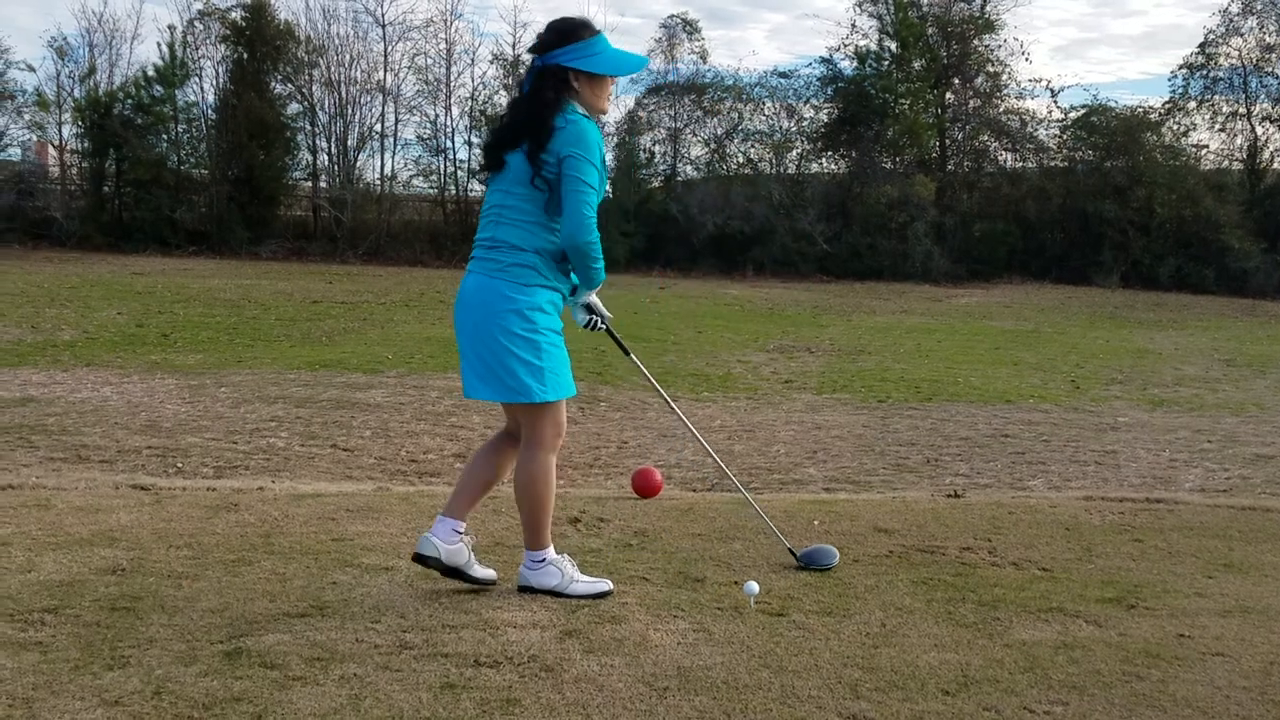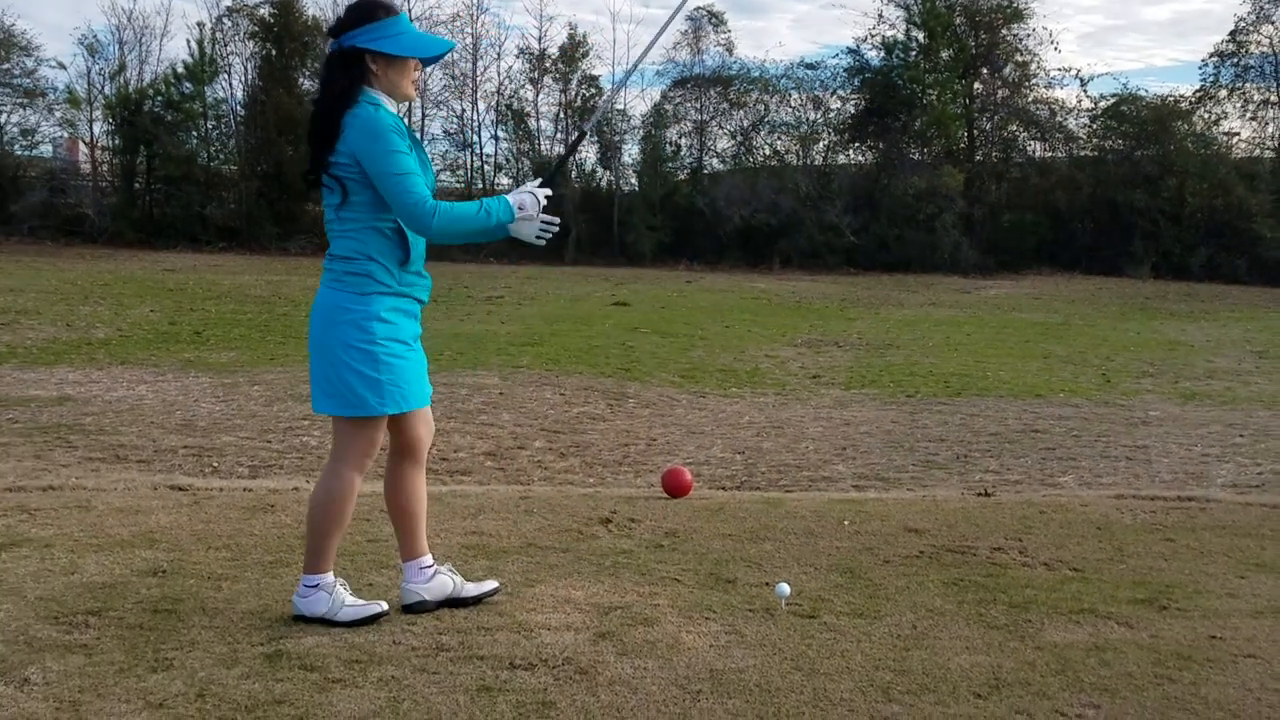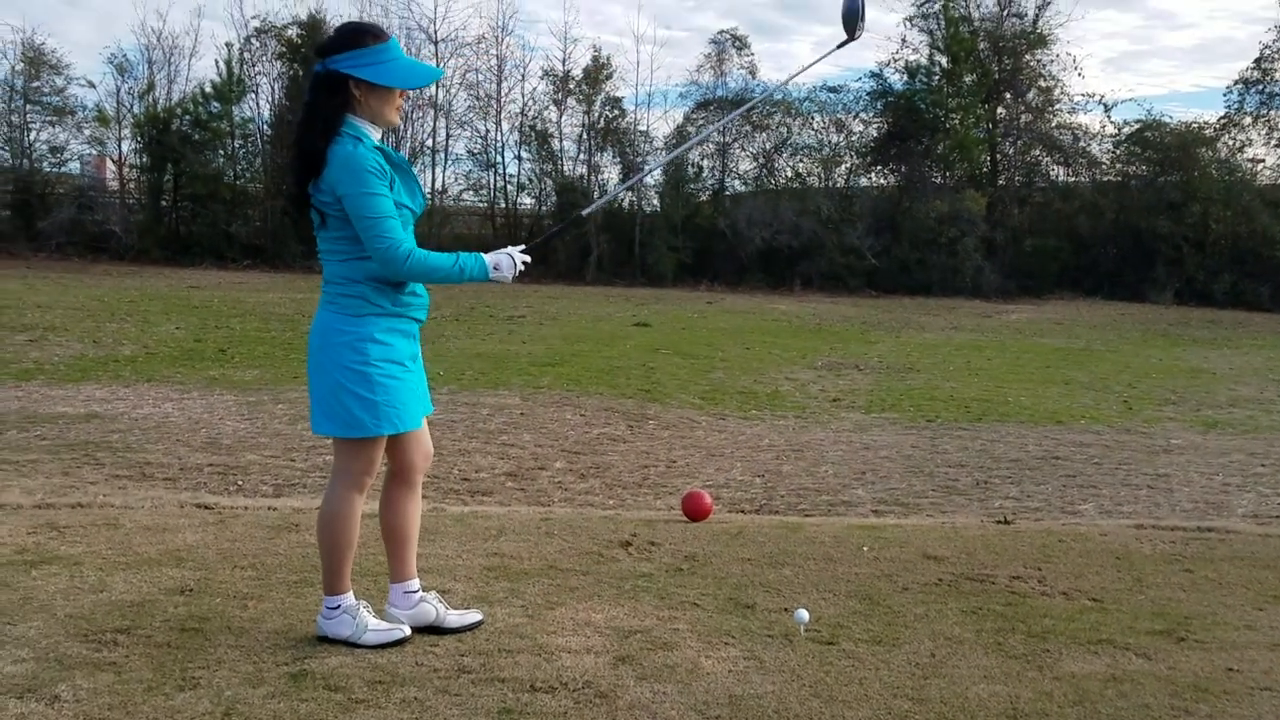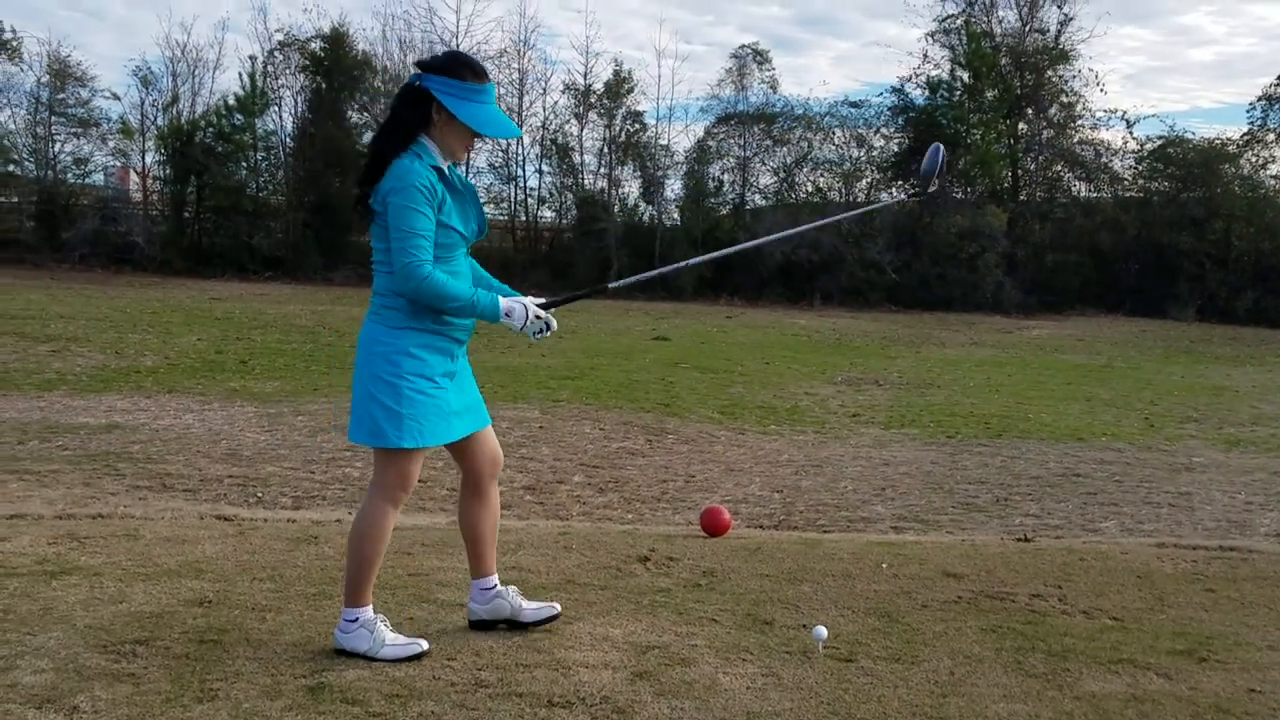
dt=1s
person 1, frame 1
left shoulder: (525, 132)
right shoulder: (577, 131)
right elbow: (580, 231)
left wrist: (574, 293)
right wrist: (589, 285)
left hip: (488, 291)
right hip: (520, 302)
left knee: (524, 429)
right knee: (546, 431)
left ankle: (446, 535)
right ankle: (541, 563)
person 1, frame 2
left shoulder: (362, 124)
right shoulder: (372, 123)
left elbow: (407, 220)
right elbow: (425, 217)
left wrist: (505, 221)
right wrist: (506, 205)
left hip: (378, 308)
right hip: (368, 310)
left knee: (413, 443)
right knee: (355, 455)
left ankle: (422, 576)
right ankle: (315, 588)
person 1, frame 3
left shoulder: (365, 151)
right shoulder: (352, 157)
right elbow: (394, 256)
left wrist: (404, 324)
right wrist: (484, 266)
left hip: (386, 332)
right hip: (364, 335)
left knee: (413, 463)
right knee: (356, 474)
left ankle: (406, 598)
right ankle: (337, 610)
person 1, frame 4
left shoulder: (440, 175)
right shoulder: (411, 175)
right elbow: (415, 275)
left wrist: (512, 301)
right wrist: (498, 308)
left hip: (442, 352)
right hip: (405, 352)
left knee: (486, 465)
right knee: (394, 486)
left ankle: (488, 595)
right ankle: (355, 622)
